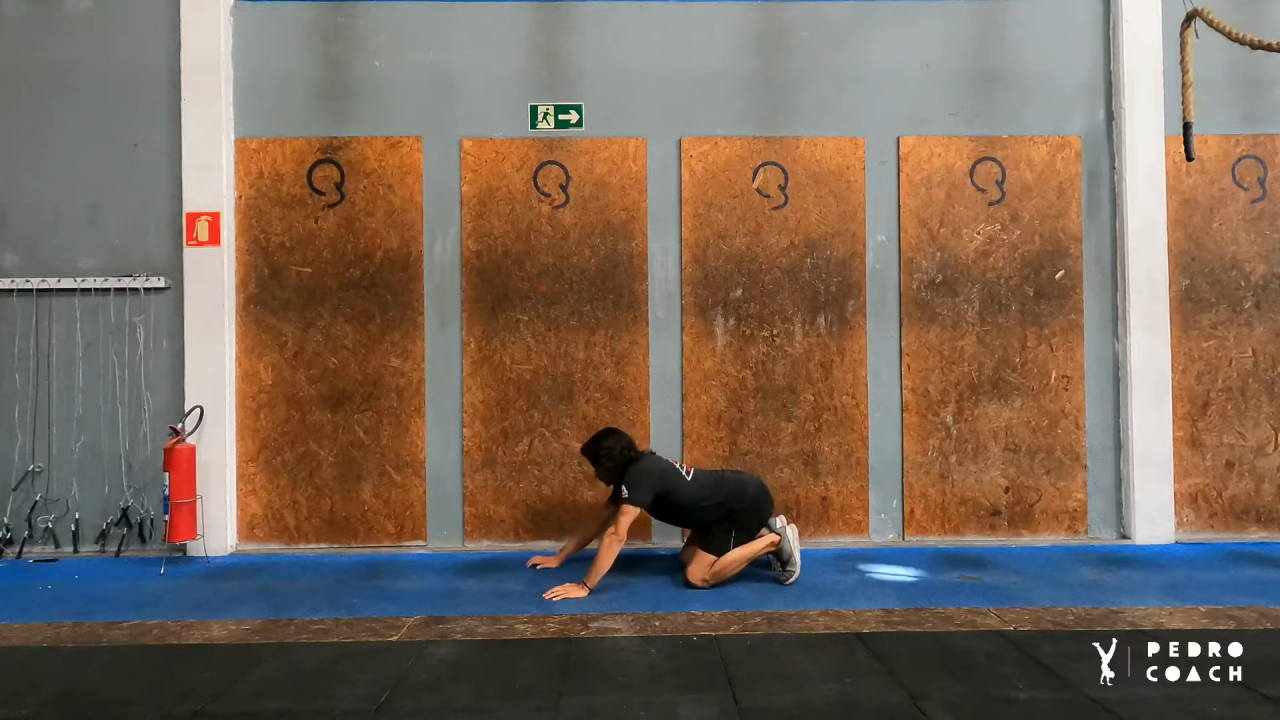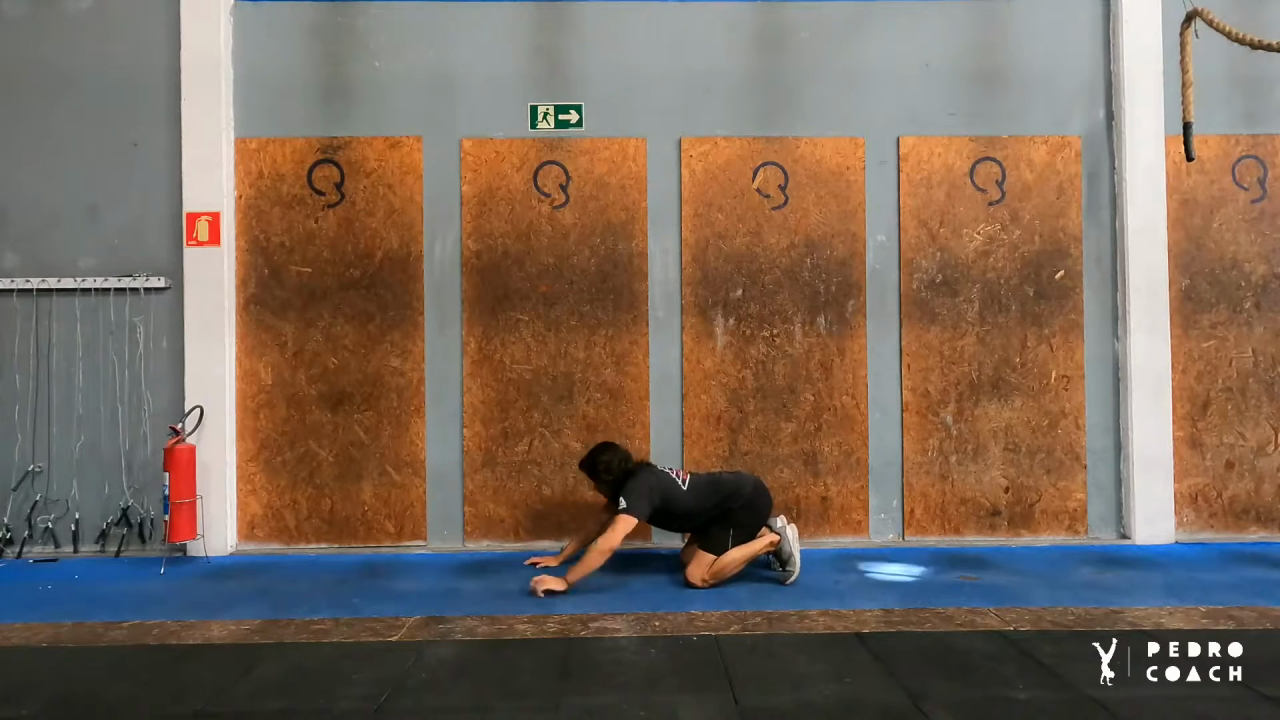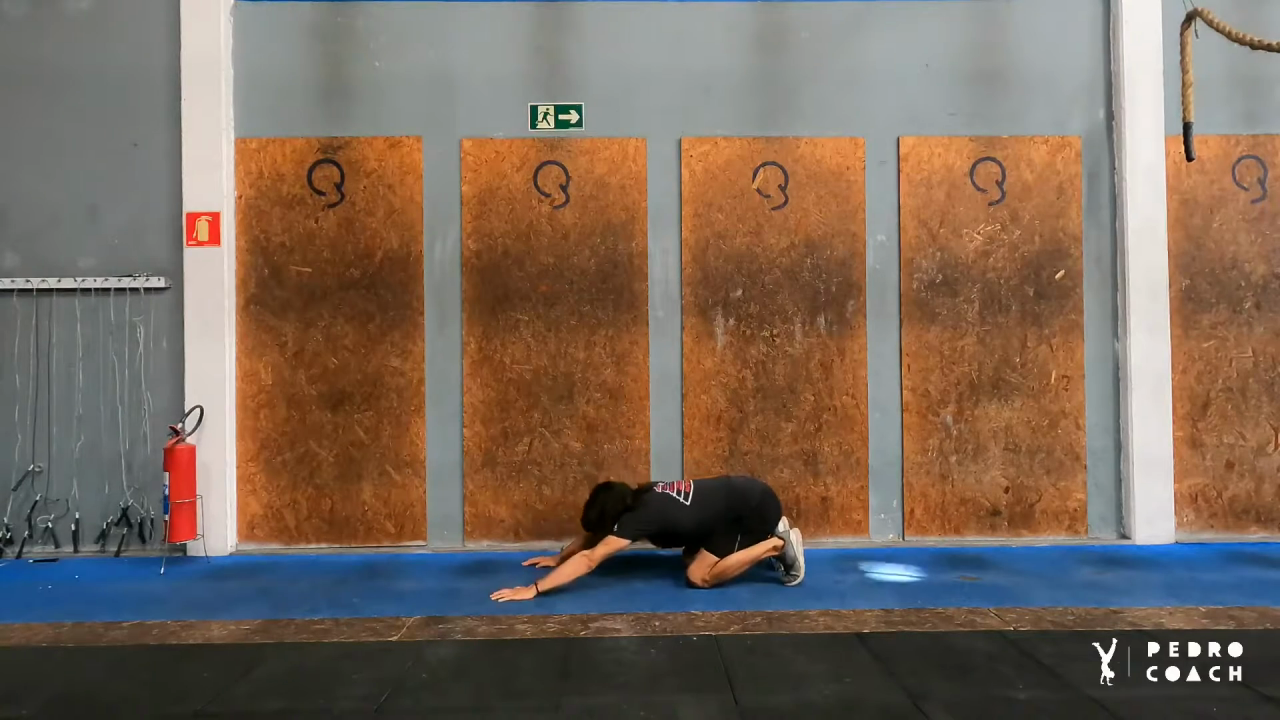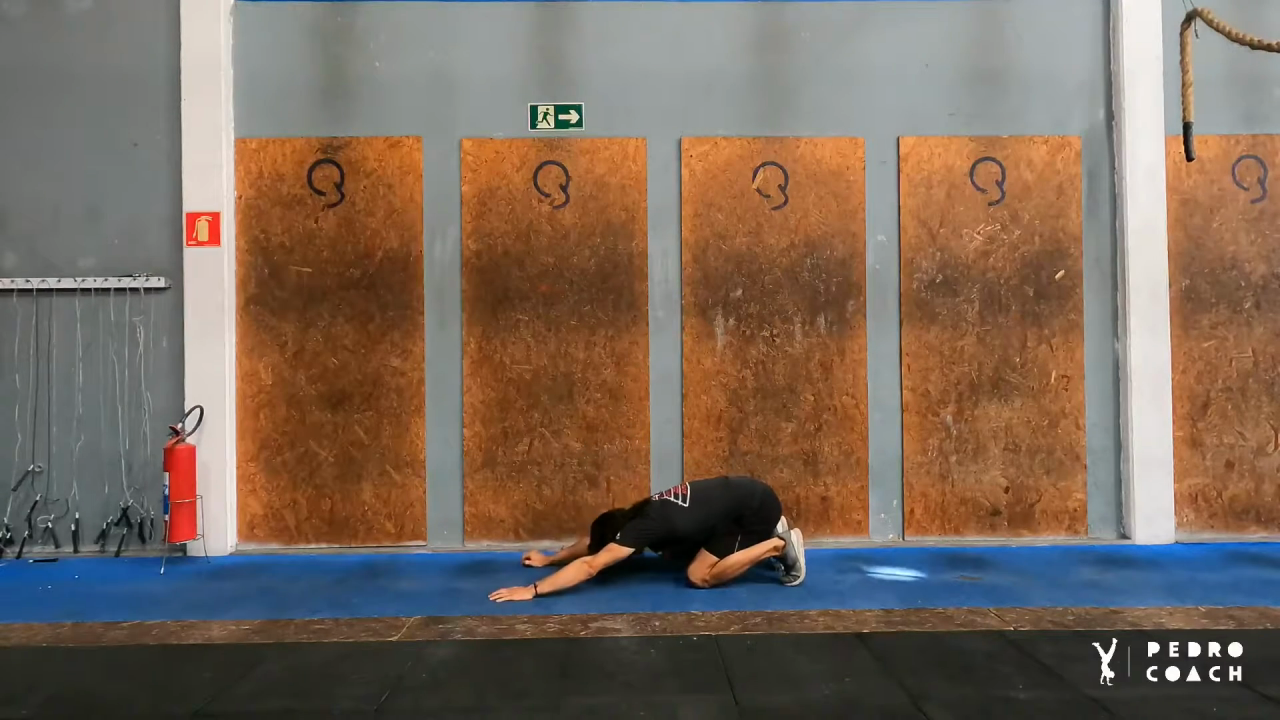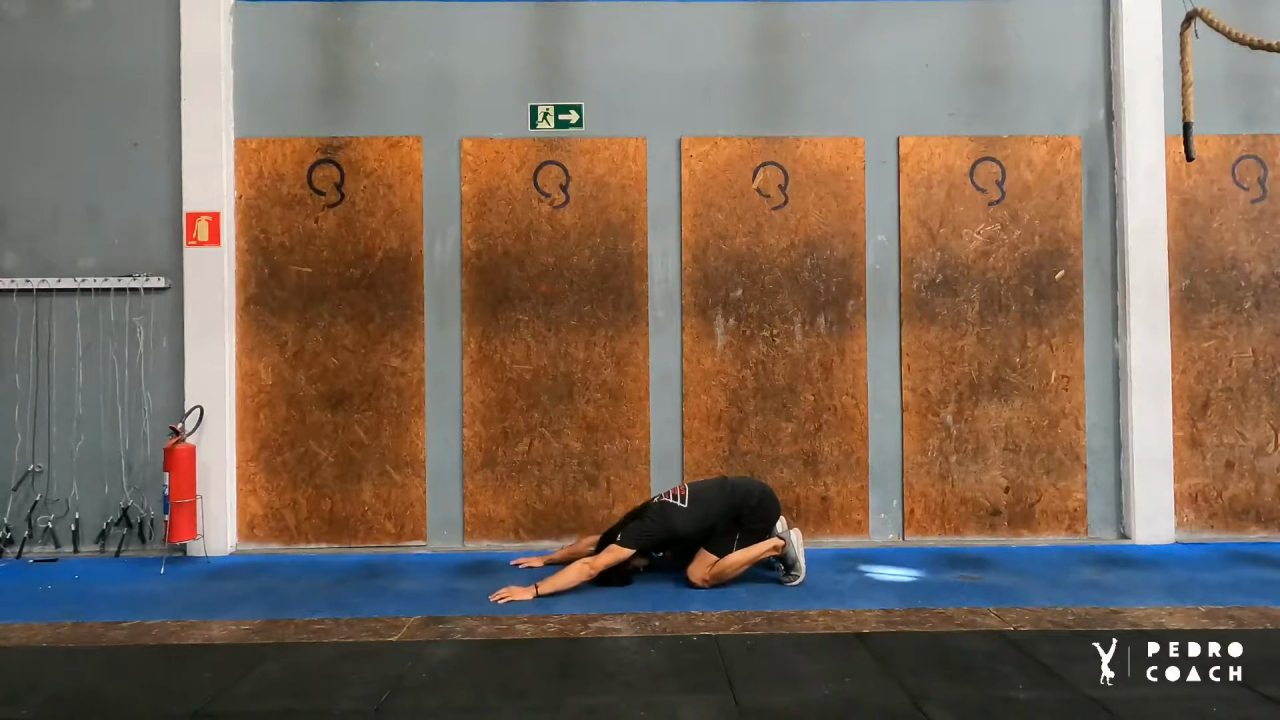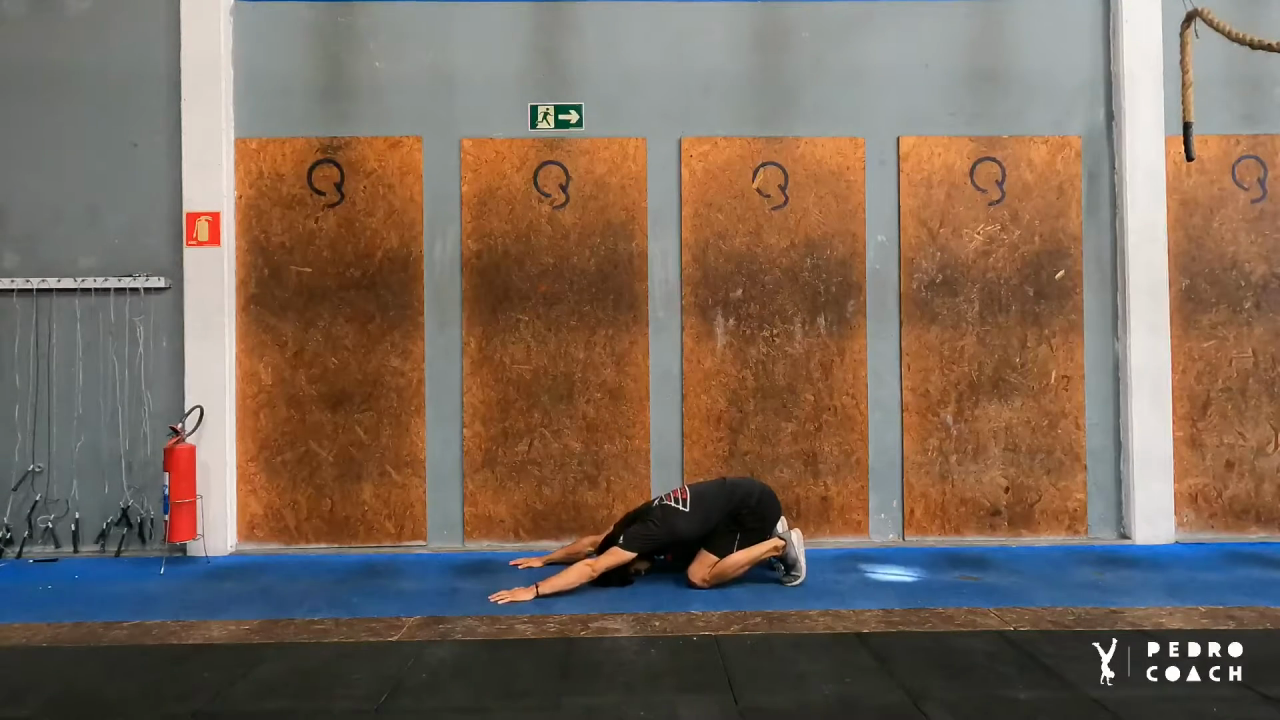
dt=0.4s
person 1, frame 1
left shoulder: (639, 475)
right shoulder: (635, 470)
left elbow: (615, 536)
right elbow: (602, 521)
left wrist: (584, 587)
right wrist: (560, 557)
left hip: (747, 502)
right hip: (737, 492)
left knee: (698, 576)
right knee: (688, 557)
left ankle: (774, 541)
right ankle: (765, 529)
person 1, frame 2
left shoulder: (636, 489)
right shoulder: (632, 479)
left elbow: (609, 542)
right elbow: (600, 525)
left wrist: (565, 581)
right wrist: (559, 558)
left hip: (747, 500)
right hip: (738, 492)
left knee: (698, 576)
right knee: (688, 558)
left ankle: (773, 540)
right ankle: (767, 530)
person 1, frame 3
left shoulder: (641, 516)
right shoulder: (641, 497)
left elbow: (589, 559)
right elbow: (593, 535)
left wrist: (533, 589)
right wrist: (557, 558)
left hip: (755, 506)
right hip: (745, 494)
left knee: (700, 576)
right knee: (691, 559)
left ankle: (777, 545)
right ankle: (769, 534)
person 1, frame 4
left shoulder: (644, 527)
right shoulder: (641, 514)
left elbow: (590, 566)
right elbow: (593, 542)
left wrist: (532, 590)
right wrist: (548, 559)
left hip: (755, 506)
right hip: (745, 494)
left knee: (700, 575)
right knee: (692, 557)
left ankle: (778, 545)
right ankle: (770, 534)
person 1, frame 5
left shoulder: (644, 530)
right shoulder: (640, 519)
left elbow: (590, 566)
right elbow: (592, 543)
left wrist: (532, 590)
right wrist: (545, 559)
left hip: (753, 504)
right hip: (743, 494)
left knee: (700, 575)
right knee: (690, 556)
left ankle: (779, 545)
right ankle: (770, 533)
person 1, frame 6
left shoulder: (647, 532)
right shoulder: (639, 520)
left elbow: (592, 569)
right elbow: (592, 544)
left wrist: (533, 591)
right wrist: (544, 560)
left hip: (753, 505)
right hip: (742, 494)
left knee: (700, 576)
right knee: (694, 557)
left ankle: (779, 544)
right ankle: (770, 533)
